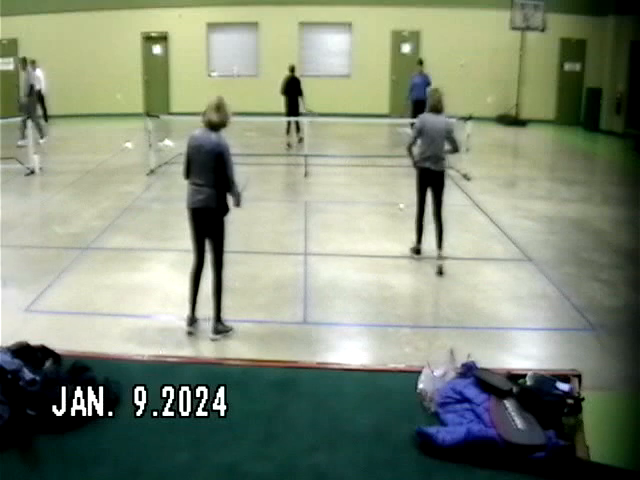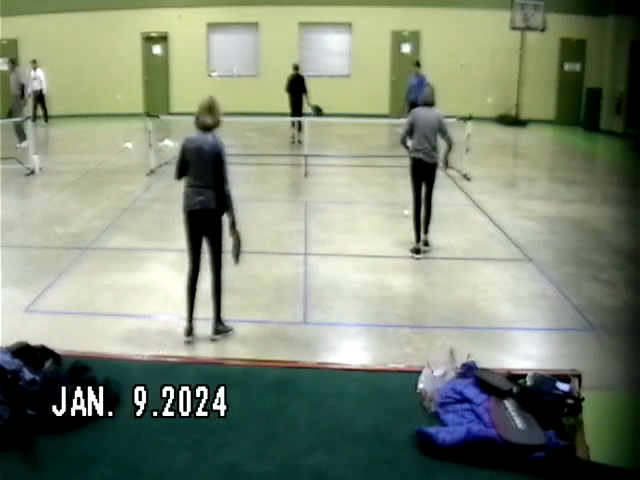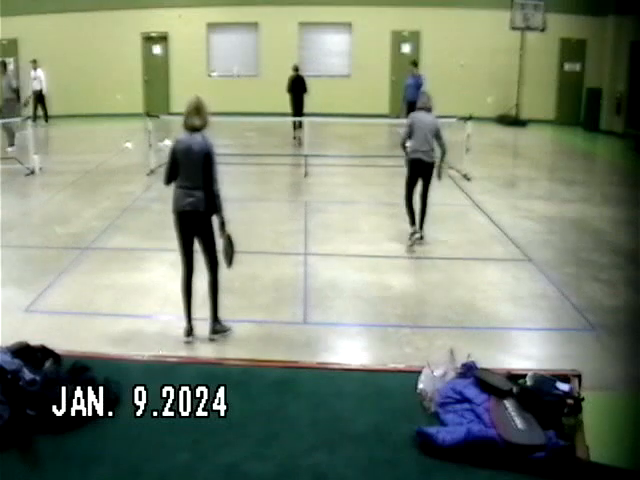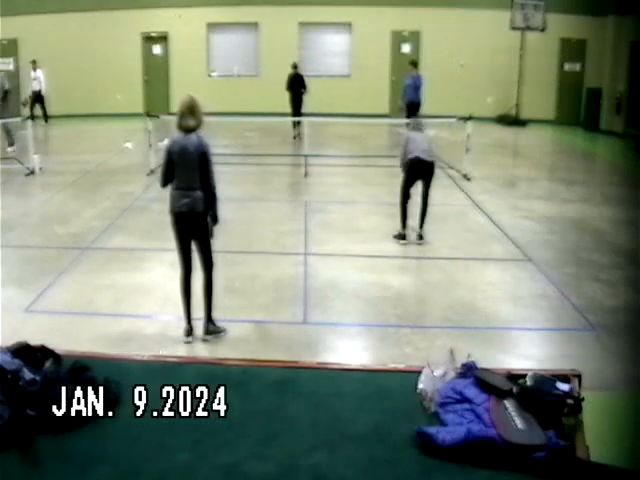
dt=0.3s
person 1, frame 1
left shoulder: (193, 138)
right shoulder: (220, 143)
left elbow: (186, 174)
right elbow: (227, 182)
right wrist: (236, 195)
left hip: (193, 204)
right hip: (212, 206)
left knee: (198, 260)
right knee: (217, 264)
left ankle: (191, 317)
right ankle: (217, 323)
person 1, frame 2
left shoulder: (188, 142)
right shoulder: (216, 144)
left elbow: (179, 174)
right elbow: (223, 185)
right wrist: (231, 215)
left hip: (191, 207)
right hip: (210, 207)
left knee: (193, 266)
right knee: (216, 267)
left ankle: (189, 325)
right ankle: (217, 323)
person 1, frame 3
left shoulder: (178, 144)
right shoulder: (205, 145)
left elbow: (168, 179)
right elbow: (212, 185)
right wrist: (220, 215)
left hip: (181, 208)
right hip: (201, 209)
left knee: (187, 268)
right knee: (212, 266)
left ankle: (188, 326)
right ankle: (214, 323)
person 1, frame 4
left shoulder: (173, 145)
right shoulder: (201, 145)
left elbow: (164, 181)
right elbow: (209, 184)
right wrist: (214, 213)
left hip: (178, 210)
right hip: (198, 209)
left knee: (185, 268)
right knee: (207, 267)
left ankle: (188, 326)
right ankle: (208, 323)
person 2, frame 1
left shoulder: (422, 119)
right shoulder: (446, 123)
left elbow: (410, 145)
right elbow: (455, 148)
left wrist: (413, 159)
left hip: (423, 169)
right hip: (439, 171)
left knee: (420, 208)
right knee: (437, 212)
left ankle: (418, 246)
right ankle: (439, 253)
person 2, frame 2
left shoulder: (414, 113)
right shoulder: (438, 116)
left elbow: (403, 139)
right elbow: (449, 142)
right wrist: (446, 156)
left hip: (417, 161)
right hip: (431, 163)
left knee: (417, 202)
right knee: (428, 200)
left ankle: (418, 246)
right ankle: (425, 238)
person 2, frame 3
left shoulder: (413, 116)
right shoulder: (434, 120)
left elbow: (403, 141)
right elbow: (443, 147)
left wrist: (407, 155)
right wrist: (440, 164)
left hip: (415, 160)
right hip: (429, 162)
left knee: (408, 196)
right knee: (424, 196)
left ankle: (414, 229)
right ankle: (420, 232)
person 2, frame 4
left shoulder: (408, 135)
right shoulder: (425, 137)
left elbow: (403, 158)
left wrist: (406, 173)
left hip: (414, 162)
right hip: (429, 164)
left knee: (404, 195)
right knee: (425, 196)
left ankle: (403, 233)
right ankle: (420, 233)
